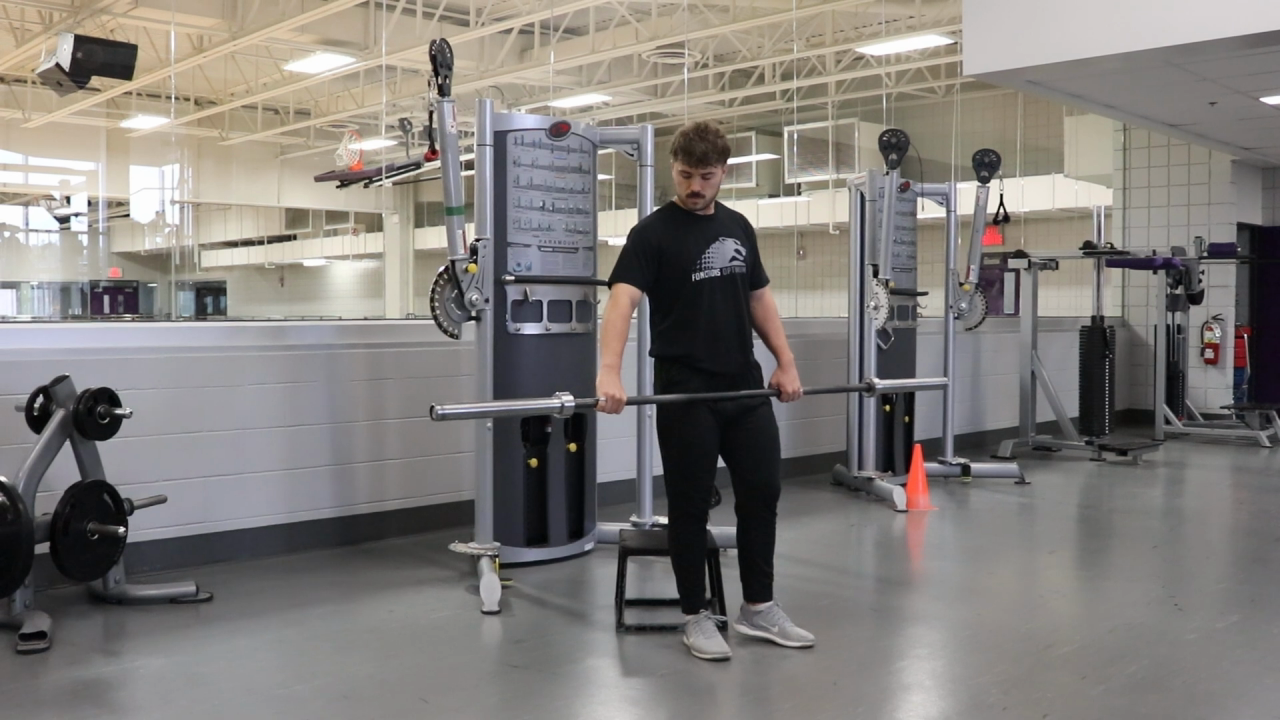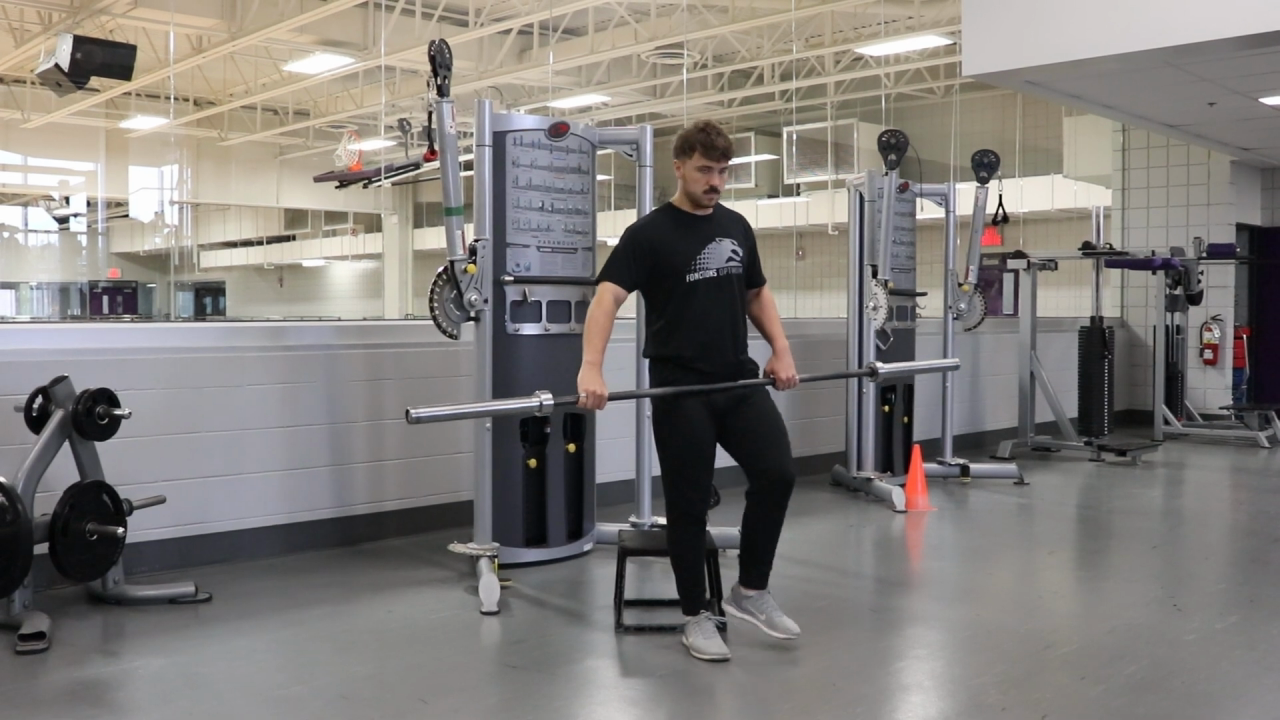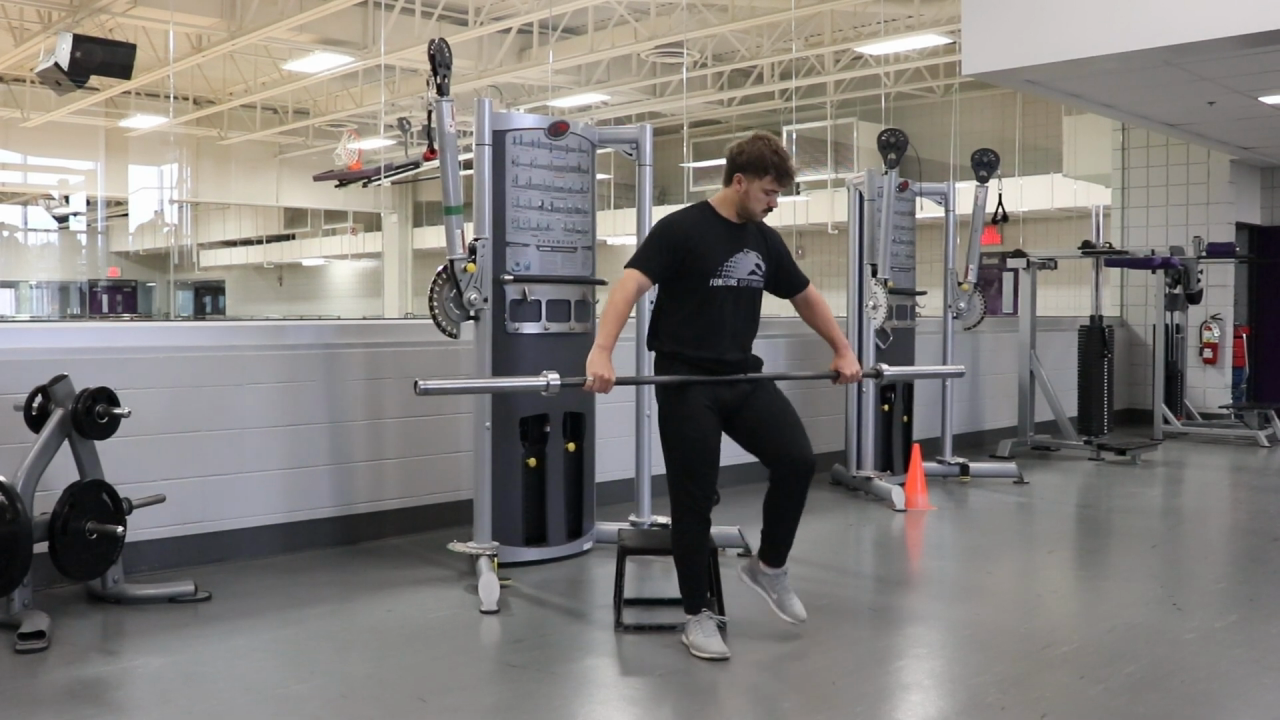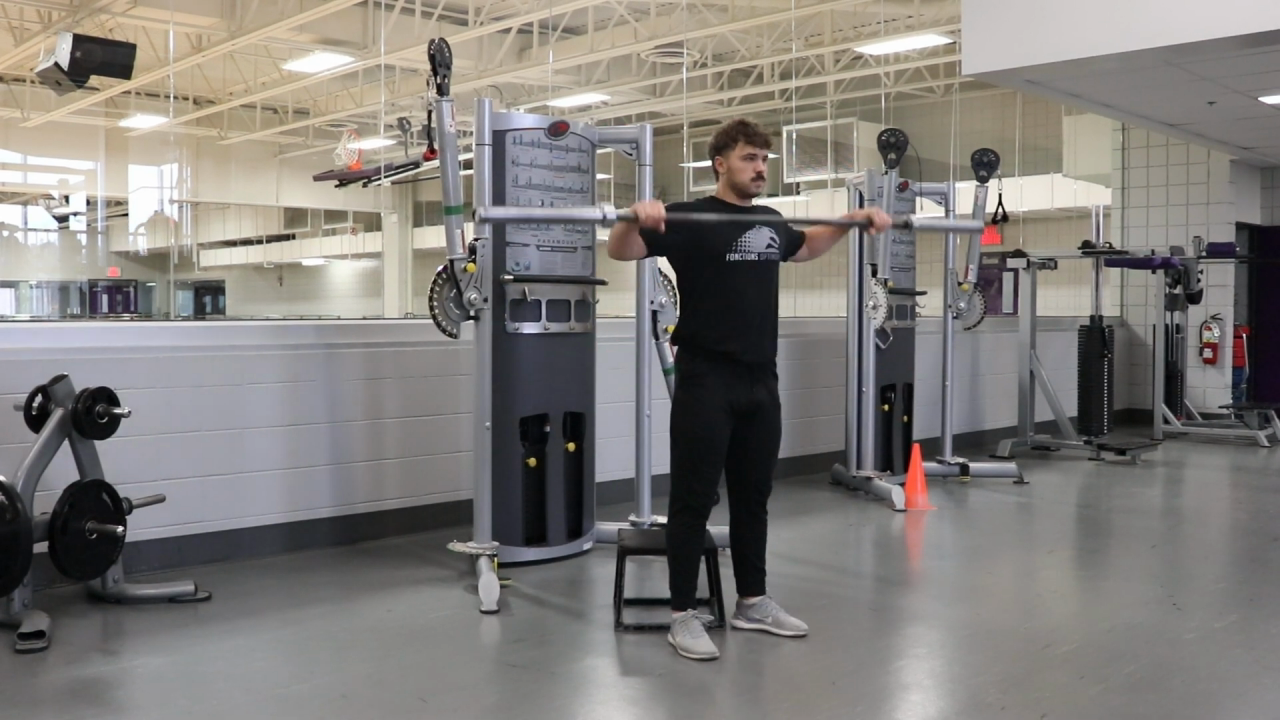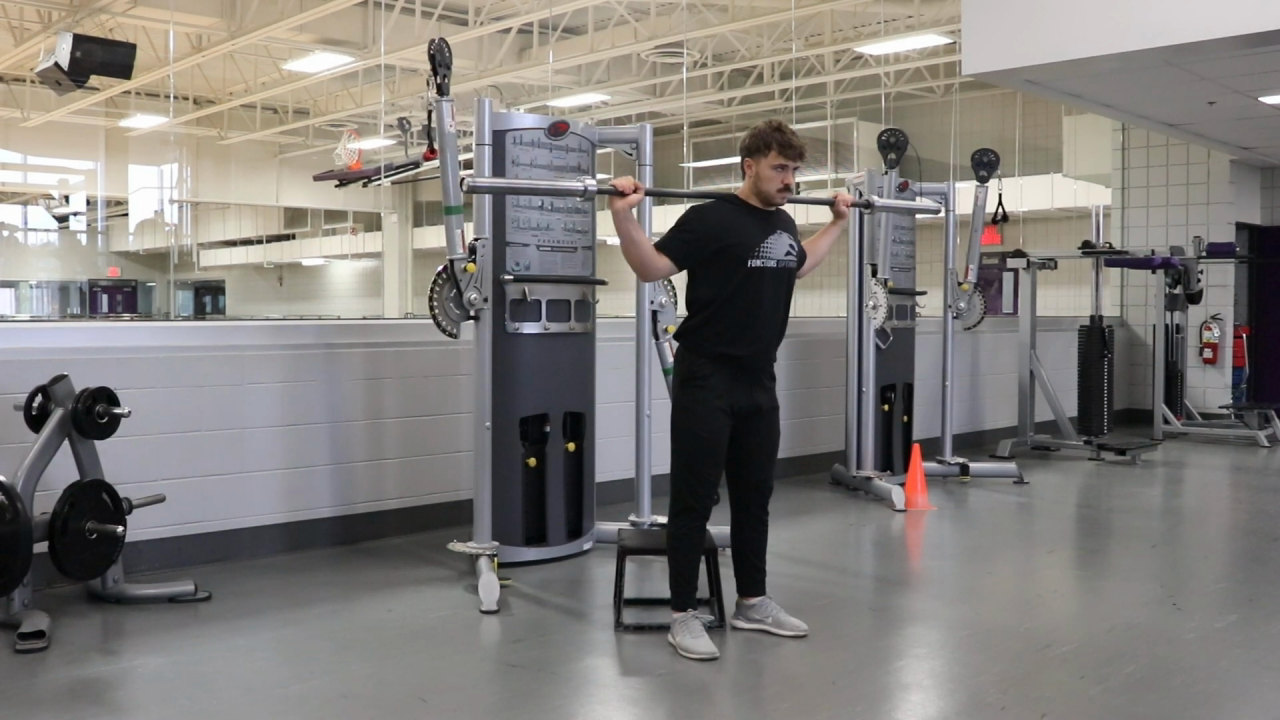
dt=1s
person 1, frame 1
left shoulder: (738, 227)
right shoulder: (653, 232)
left elbow: (759, 297)
right elbow: (623, 299)
left wrist: (786, 363)
right wrist: (610, 371)
left hip: (745, 386)
right hip: (685, 391)
left knee: (762, 492)
right knee: (690, 505)
left ankle: (758, 607)
right ankle: (696, 617)
person 1, frame 2
left shoulder: (737, 227)
right shoulder: (650, 233)
left elbow: (757, 294)
right elbow: (608, 297)
left wrist: (781, 350)
right wrist: (591, 367)
left hip: (738, 381)
right hip: (681, 388)
left knee: (776, 474)
right knee: (689, 504)
left ankle: (751, 591)
right ankle: (696, 616)
person 1, frame 3
left shoulder: (766, 240)
right shoulder: (681, 229)
left elbow: (805, 296)
right elbow: (630, 285)
left wrist: (843, 350)
right wrist: (602, 351)
left hip: (745, 378)
right hip: (687, 383)
left knee: (797, 461)
right knee: (694, 500)
left ankle: (770, 566)
right ankle: (697, 614)
person 1, frame 4
left shoulder: (770, 222)
right shoulder: (691, 217)
left elbow: (808, 244)
right elbow: (620, 248)
left wrist: (856, 218)
right wrist: (636, 218)
left hip: (760, 379)
right hip: (706, 379)
left knee: (753, 496)
right knee: (694, 499)
left ankle: (753, 601)
right ankle: (683, 614)
person 1, frame 5
left shoulder: (783, 223)
right shoulder: (711, 219)
left elbow: (799, 265)
right elbow: (649, 268)
left wrist: (837, 222)
right wrist: (623, 214)
left hip: (758, 382)
right hip: (707, 381)
left knee: (755, 496)
right knee: (694, 501)
left ankle: (752, 601)
right ankle: (683, 615)
